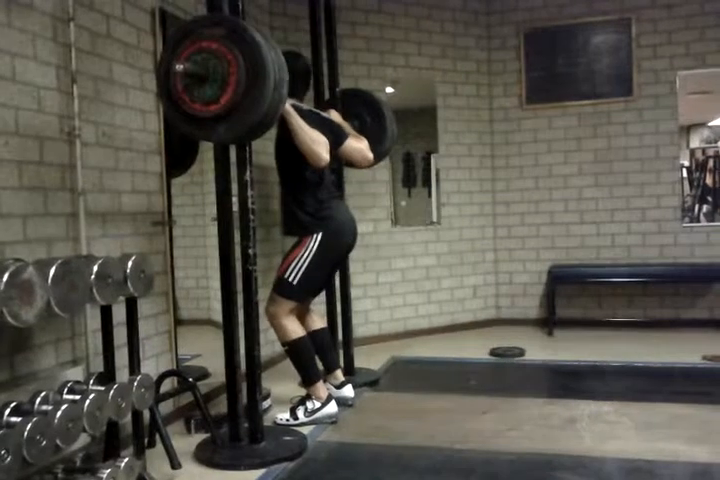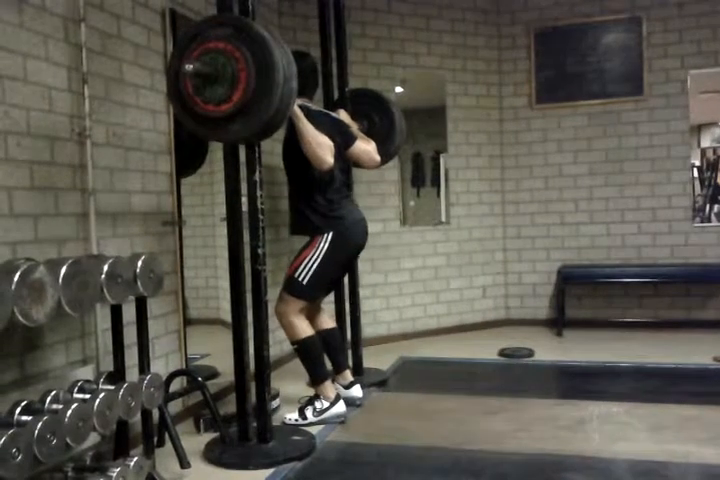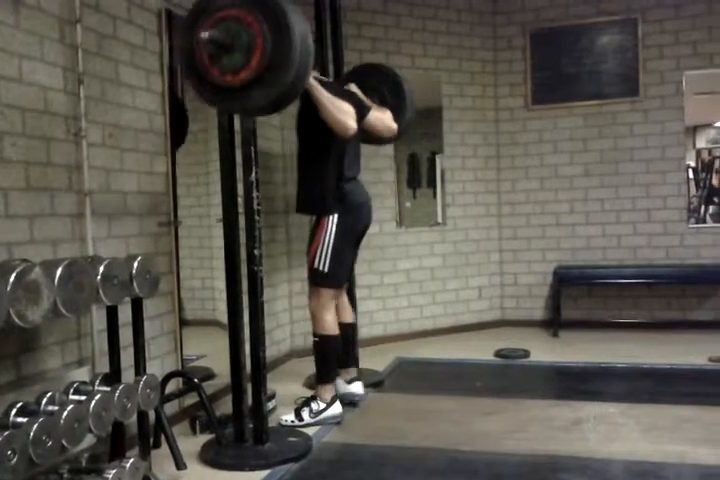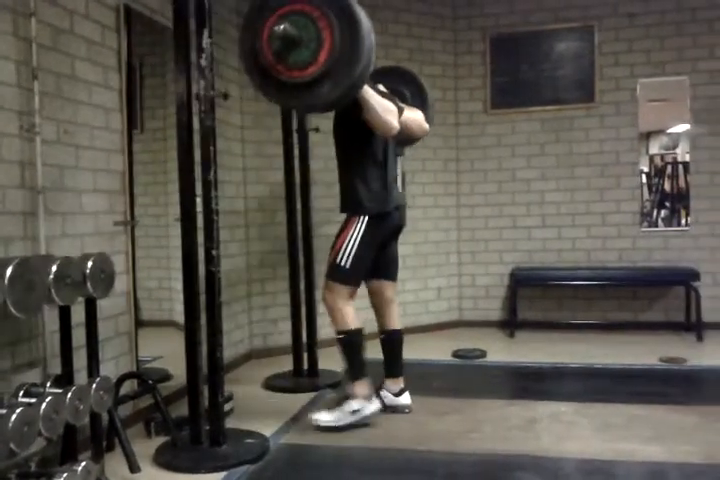
dt=0.7s
person 1, frame 1
left shoulder: (296, 119)
right shoulder: (319, 119)
left elbow: (320, 156)
right elbow: (364, 156)
left wrist: (286, 110)
right wrist: (341, 123)
left hip: (321, 228)
right hip: (337, 223)
left knee: (279, 309)
right knee: (299, 306)
left ankle: (320, 399)
right ankle: (337, 382)
person 1, frame 2
left shoulder: (306, 120)
right shoulder: (330, 121)
left elbow: (324, 160)
right elbow: (372, 158)
left wrist: (293, 112)
right wrist: (351, 126)
left hip: (333, 230)
right hip: (349, 225)
left knee: (289, 308)
right knee: (310, 306)
left ankle: (328, 399)
right ankle: (346, 382)
person 1, frame 3
left shoulder: (318, 93)
right shoulder: (337, 90)
left elbow: (347, 126)
right elbow: (388, 126)
left wrist: (309, 82)
right wrist: (360, 97)
left hip: (337, 208)
right hip: (353, 203)
left knee: (321, 301)
right knee: (335, 296)
left ankle: (325, 400)
right ankle: (348, 378)
person 1, frame 4
left shoulder: (356, 96)
right shoulder: (374, 93)
left elbow: (389, 125)
right elbow: (421, 125)
left wrist: (357, 85)
right wrist: (389, 97)
left hip: (370, 210)
right hip: (388, 208)
left knee: (336, 295)
right knee: (384, 299)
left ankle: (359, 395)
right ankle: (394, 389)
